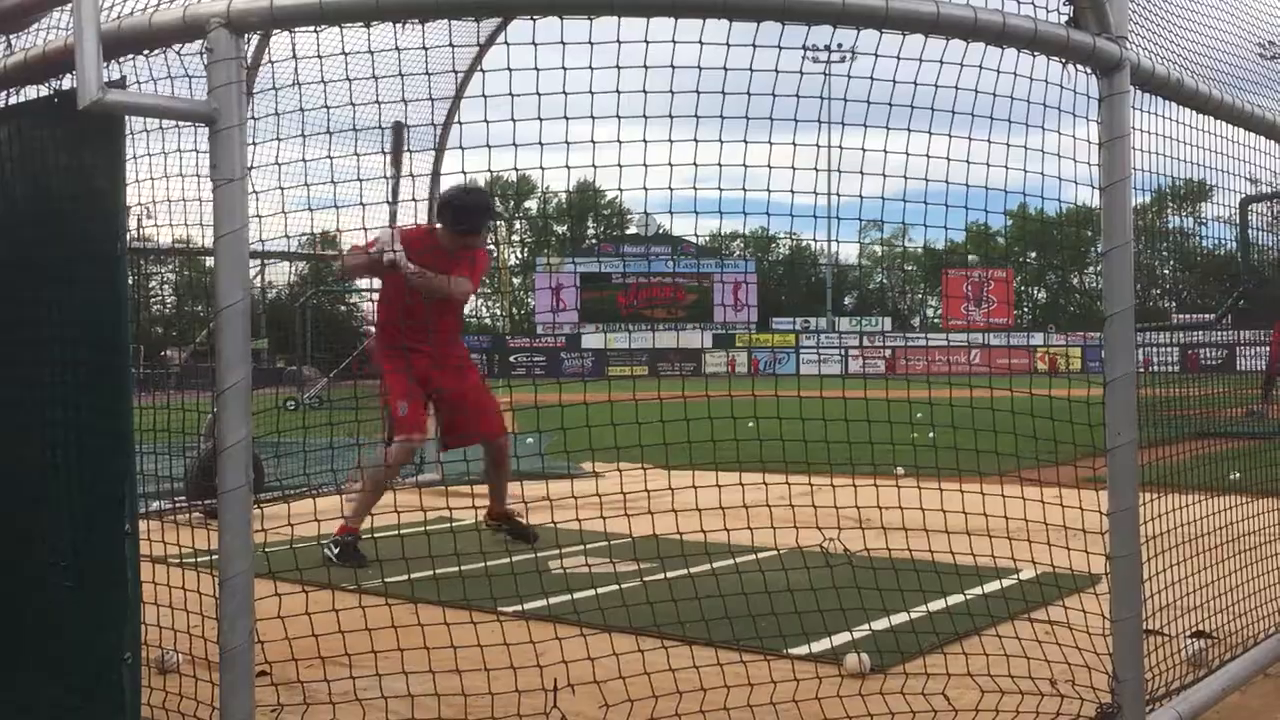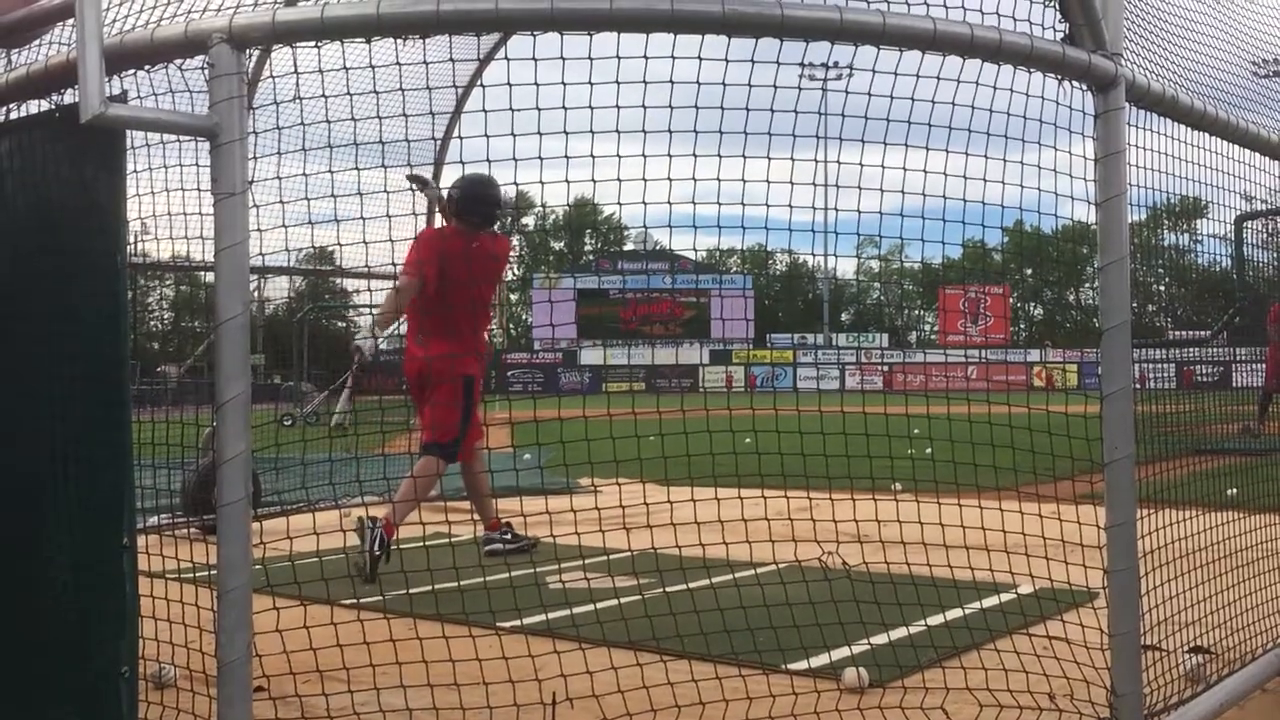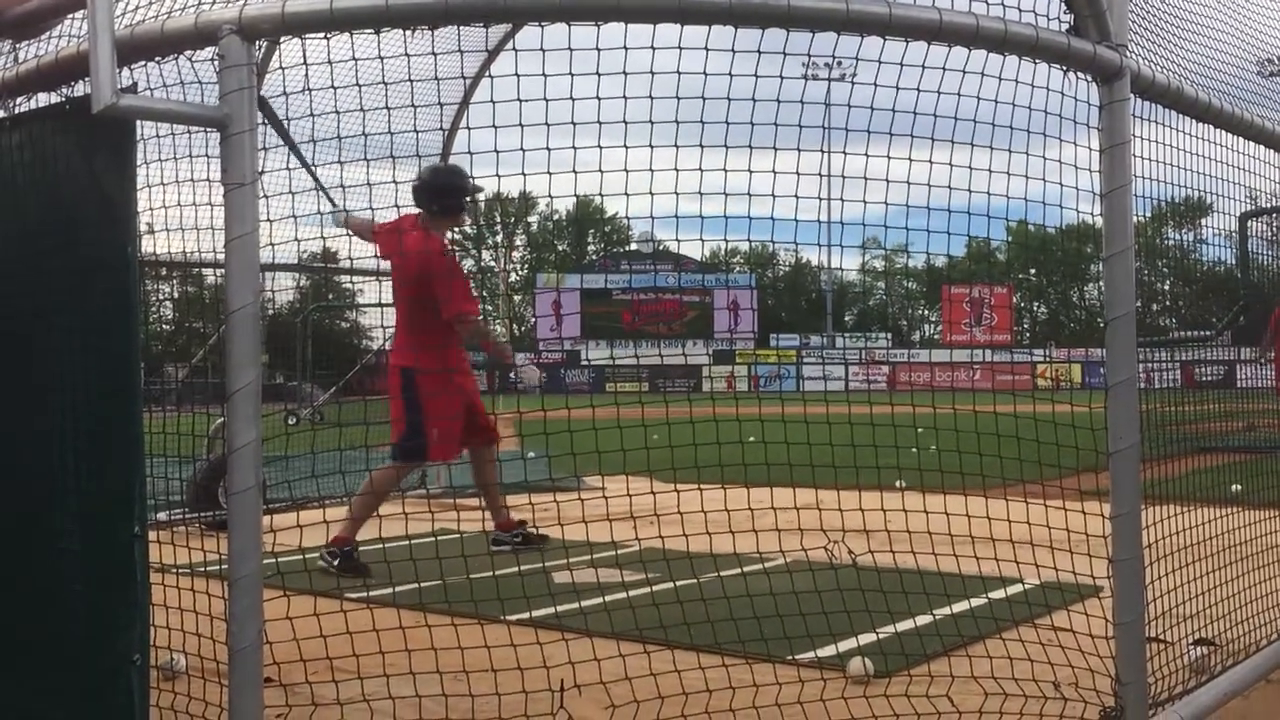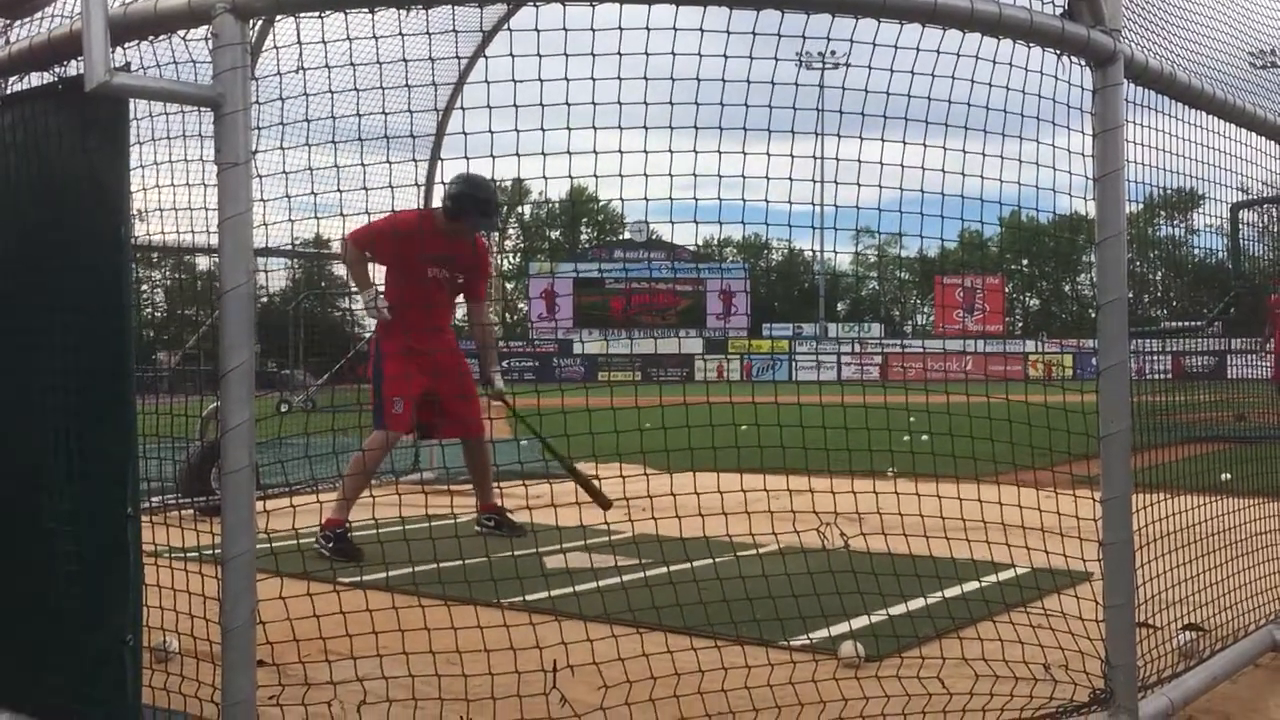
dt=0.7s
person 1, frame 1
left shoulder: (475, 255)
right shoulder: (405, 240)
left elbow: (456, 290)
right elbow: (348, 265)
left wrist: (405, 268)
right wrist: (377, 258)
left hip: (449, 358)
right hip: (399, 357)
left knee: (496, 436)
right knee: (406, 443)
left ankle: (499, 512)
right ankle: (345, 535)
person 1, frame 2
left shoulder: (430, 241)
right shoulder: (499, 249)
left elbow: (409, 287)
left wrist: (373, 330)
right wrist: (447, 207)
left hip: (419, 359)
right hip: (458, 363)
left knee: (465, 441)
right knee: (438, 452)
left ankle: (494, 530)
right ankle: (384, 527)
person 1, frame 3
left shoulder: (407, 227)
right shoulder: (437, 256)
left elbow: (371, 230)
right elbow: (466, 323)
left wrist: (345, 220)
right wrist: (512, 359)
left hip: (446, 362)
right hip: (420, 365)
left knee: (482, 439)
right knee: (410, 457)
left ankle: (505, 529)
right ankle: (339, 546)
person 1, frame 4
left shoulder: (476, 250)
right shoulder: (407, 226)
left elbow: (478, 311)
right elbow: (354, 244)
left wrist: (492, 367)
right wrist: (368, 294)
left hip: (443, 344)
right hip: (397, 343)
left knee: (473, 426)
right knee: (389, 431)
left ankle: (489, 511)
right ankle: (333, 527)
